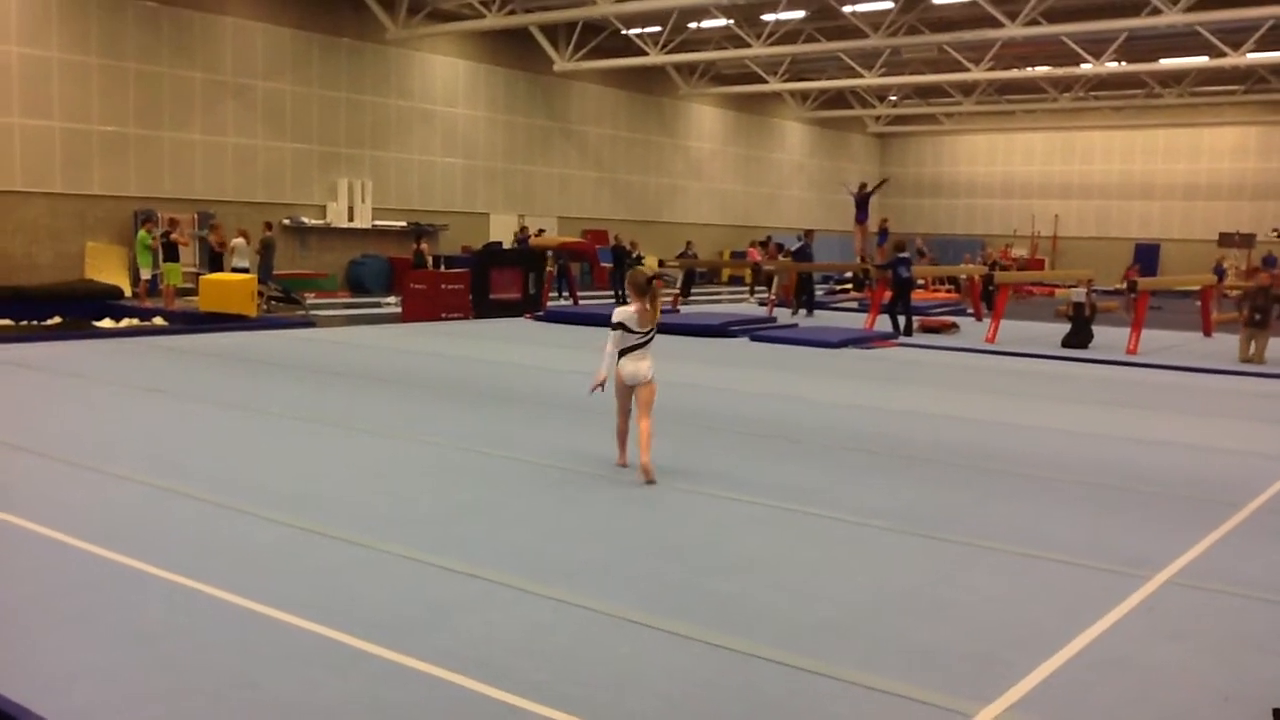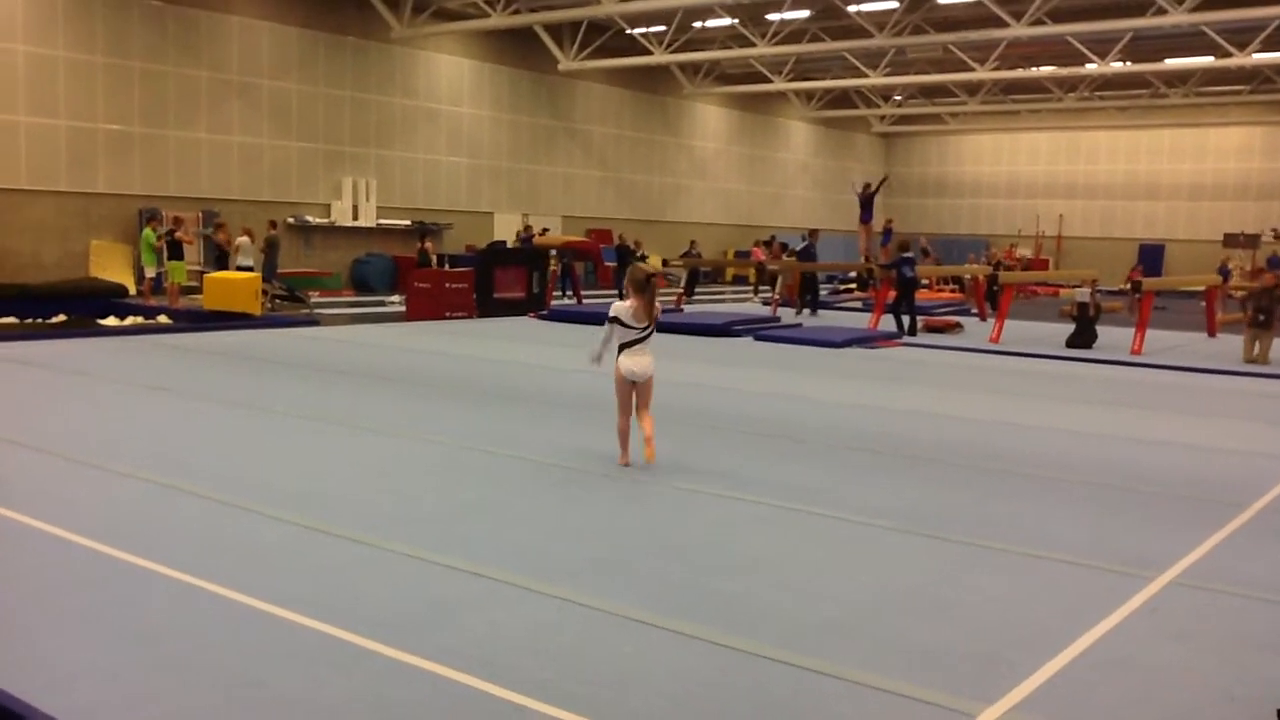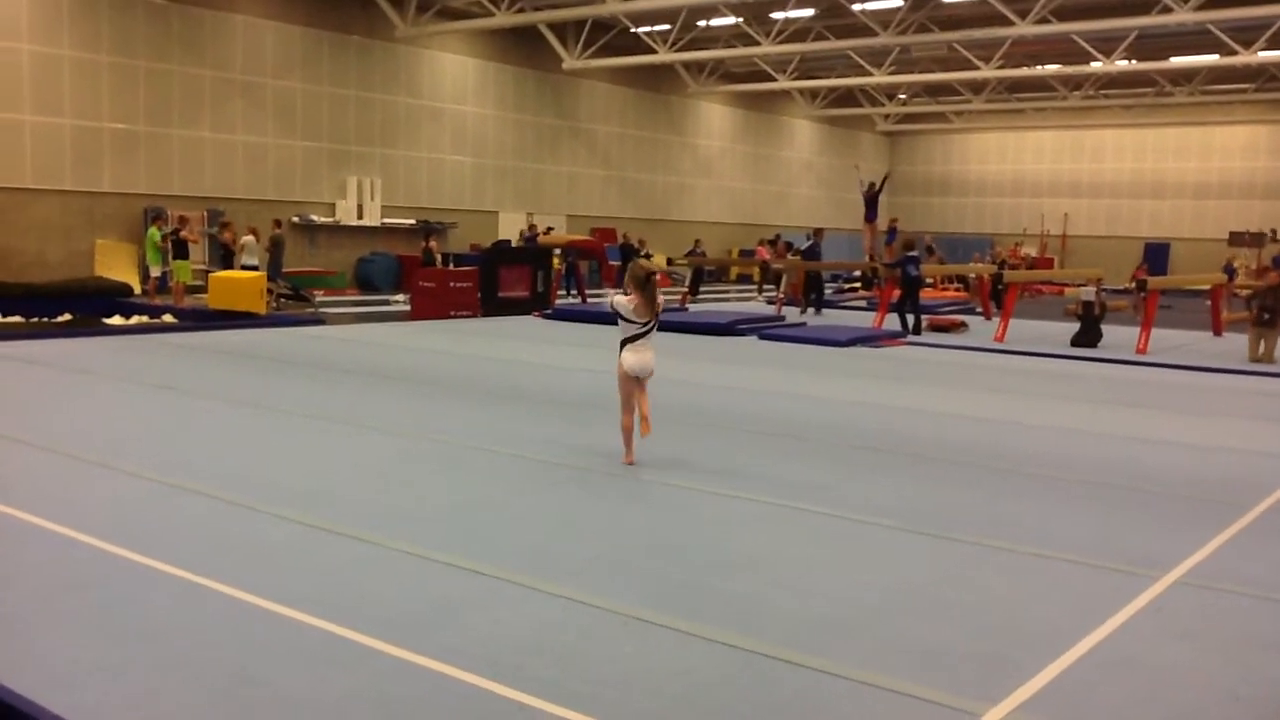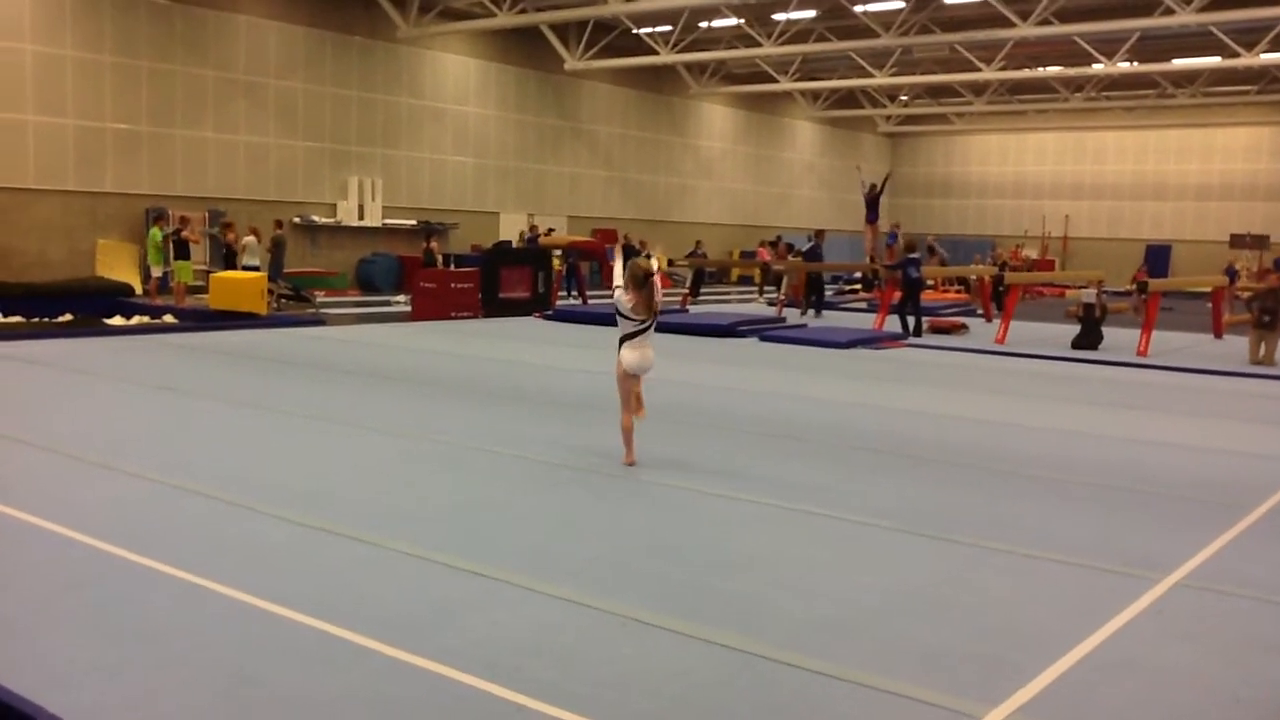
dt=0.1s
person 1, frame 1
left shoulder: (621, 313)
right shoulder: (654, 312)
left elbow: (611, 347)
left wrist: (602, 374)
left hip: (625, 368)
right hip: (645, 368)
left knee: (623, 415)
right knee: (645, 419)
left ankle: (622, 457)
right ankle: (645, 459)
person 1, frame 2
left shoulder: (618, 308)
right shoulder: (654, 308)
left elbow: (608, 335)
left wrist: (599, 353)
left hip: (625, 363)
right hip: (645, 363)
left knee: (624, 413)
right knee: (644, 410)
left ankle: (624, 455)
right ankle: (649, 441)
person 1, frame 3
left shoulder: (621, 303)
right shoulder: (656, 302)
right elbow: (654, 286)
left wrist: (609, 297)
right wrist: (650, 275)
left hip: (628, 359)
right hip: (648, 360)
left knee: (627, 410)
right knee: (641, 388)
left ankle: (629, 455)
right ankle: (644, 413)
person 1, frame 4
left shoulder: (620, 299)
right shoulder: (654, 300)
left elbow: (617, 277)
right elbow: (655, 277)
left wrist: (618, 256)
right wrist: (653, 264)
left hip: (627, 356)
right hip: (647, 356)
left knee: (626, 409)
right knee: (636, 374)
left ankle: (629, 454)
right ankle: (638, 395)
